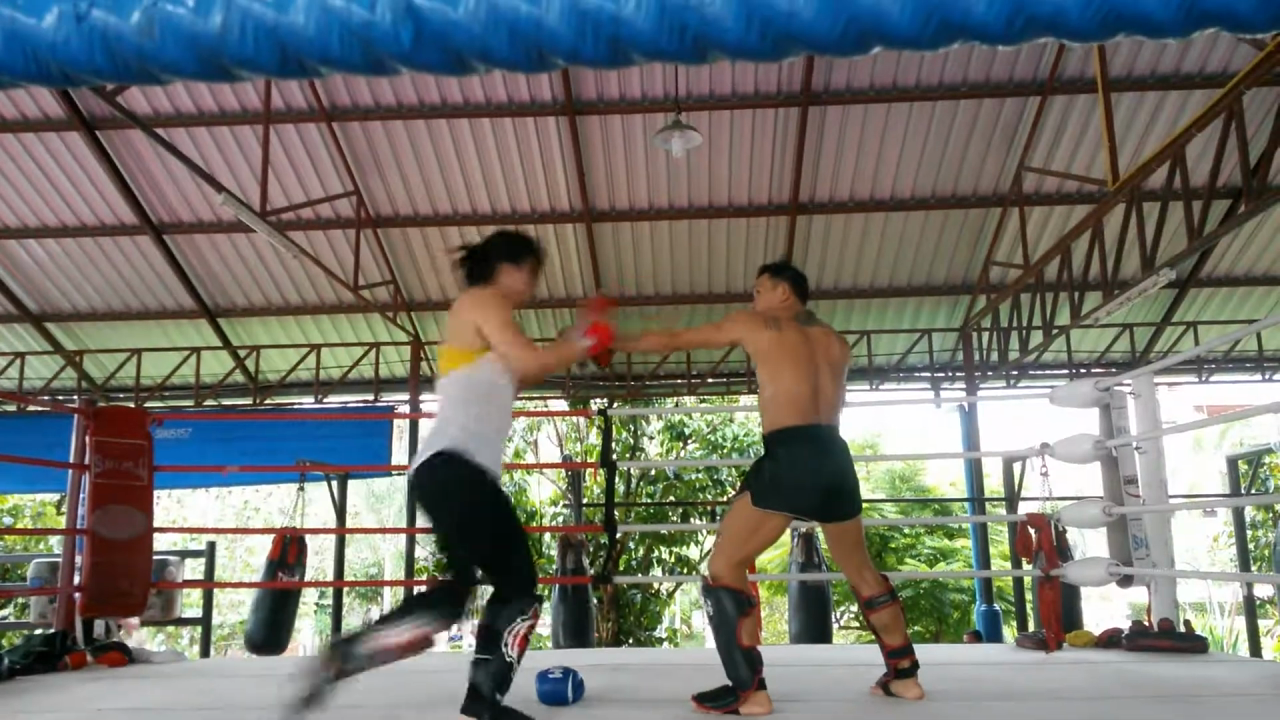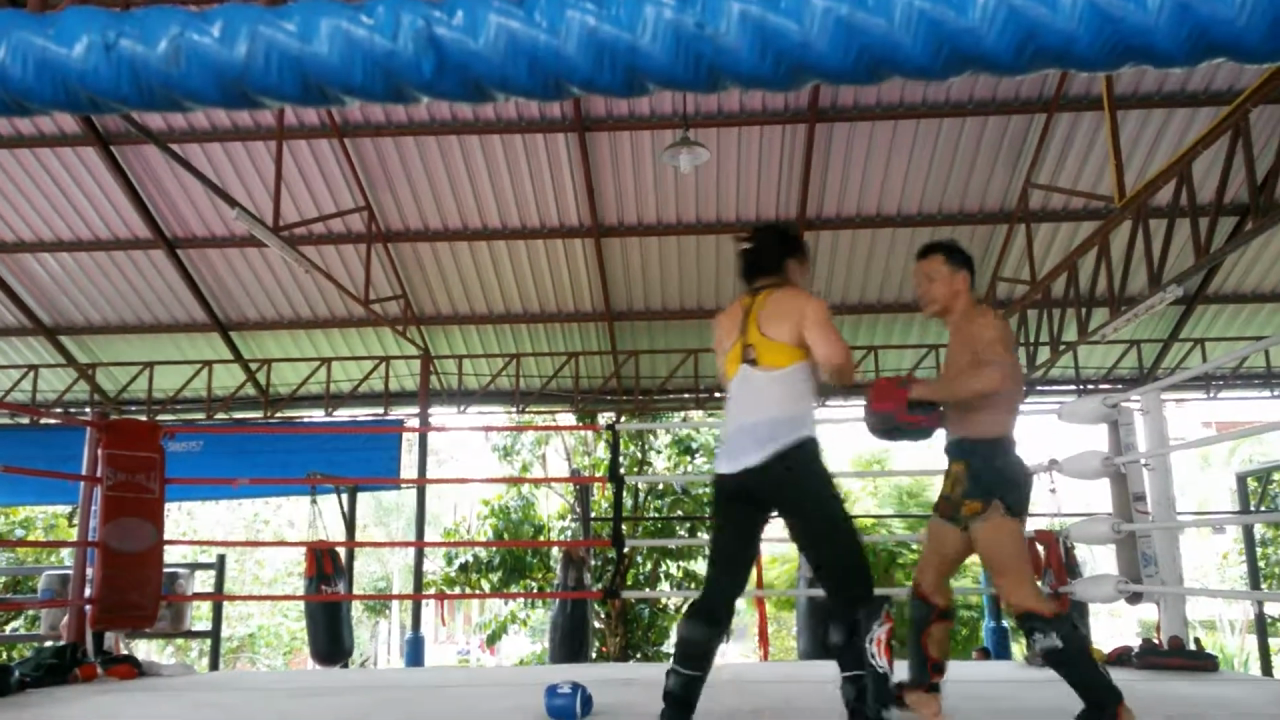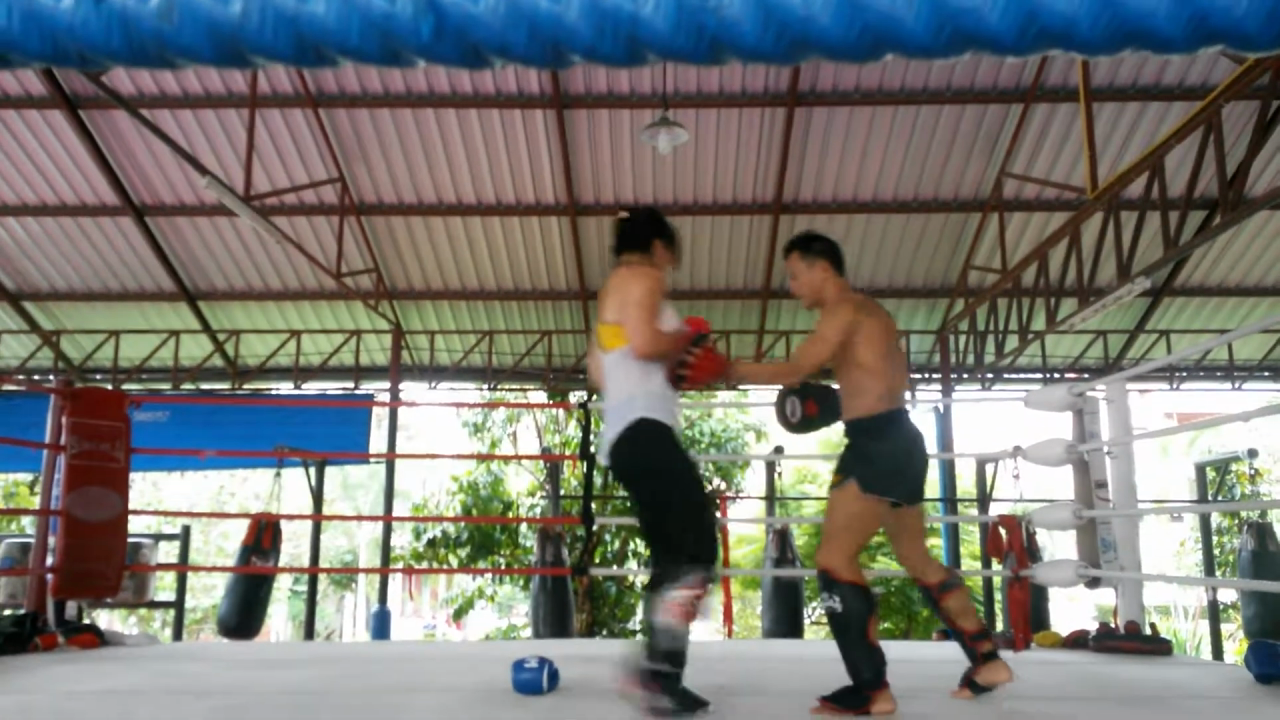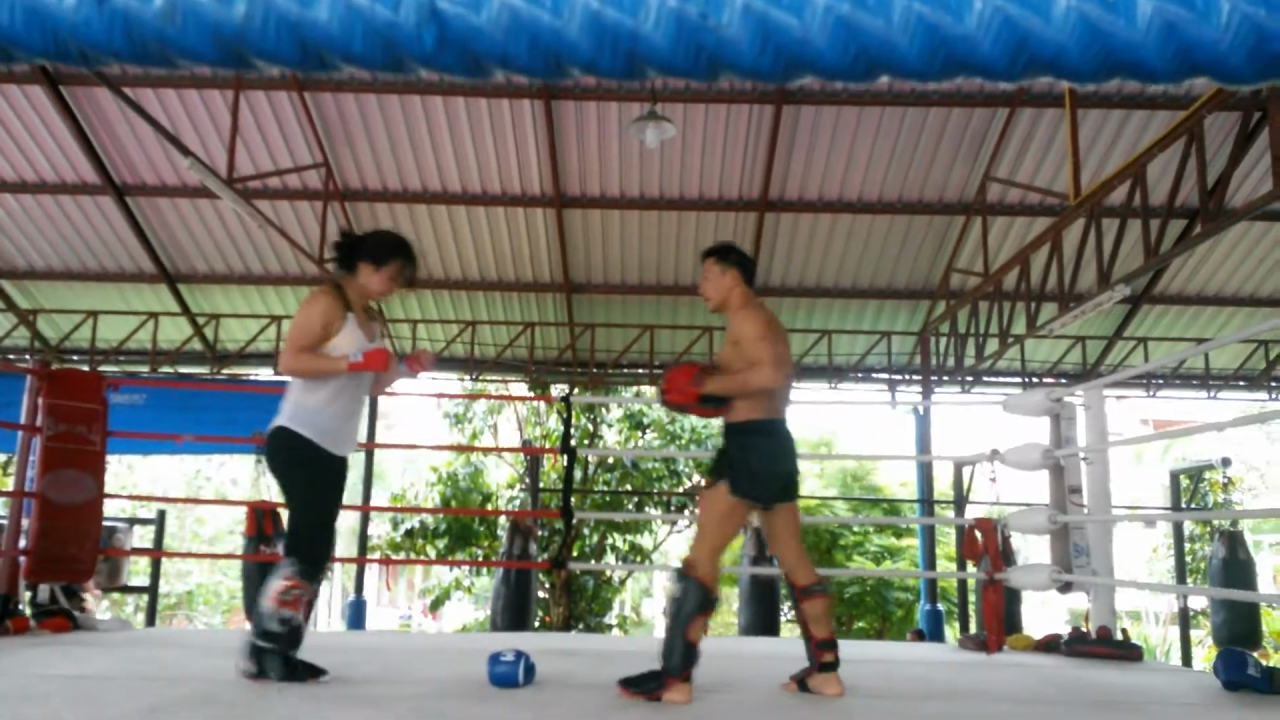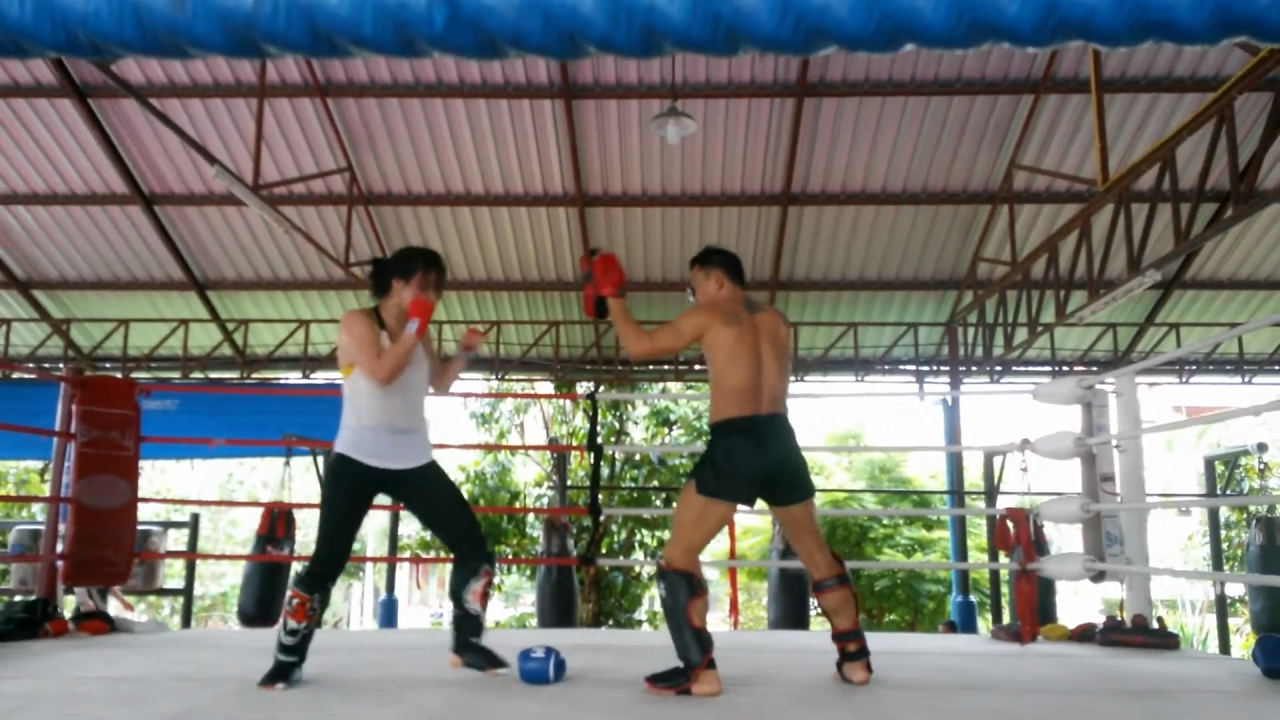
dt=1s
person 1, frame 1
left shoulder: (482, 312)
right shoulder: (482, 304)
left elbow: (511, 375)
right elbow: (526, 363)
left wrist: (575, 335)
right wrist: (583, 343)
left hip: (472, 472)
right hip: (450, 464)
left knee: (519, 589)
right knee: (450, 600)
right ankle: (341, 659)
person 1, frame 2
left shoulder: (725, 319)
right shoulder: (802, 302)
right elbow: (832, 360)
right wrist: (848, 372)
left hip: (733, 468)
right hip: (789, 459)
left knee: (720, 589)
right knee: (853, 589)
person 1, frame 3
left shoulder: (612, 293)
right shoulder: (641, 276)
right elbow: (644, 343)
left wrist: (672, 362)
right wrist: (686, 336)
left hip: (629, 437)
right hip: (645, 433)
left knee: (678, 557)
right knee: (696, 553)
right ankle: (656, 669)
person 1, frame 4
left shoulder: (369, 319)
right shoulder: (324, 302)
left elbow: (369, 384)
right elbow: (291, 361)
left wrist: (407, 367)
right wrist: (355, 360)
left hip: (334, 450)
right hip: (296, 441)
left knee: (311, 553)
right knee: (309, 546)
left ankle: (279, 654)
right ankle: (262, 652)
person 1, frame 5
left shoulder: (417, 333)
right shoulder: (359, 323)
left elbow: (440, 383)
right elbow: (381, 372)
left wrist: (465, 350)
right wrist: (415, 326)
left hip: (413, 463)
right hip: (355, 461)
left knee: (472, 543)
right knee: (328, 562)
left ankle: (467, 644)
right ankle: (286, 660)
person 2, frame 1
left shoulder: (753, 323)
right shoulder: (830, 339)
left elbow: (673, 339)
left wrist: (617, 342)
left hip: (788, 457)
right hip: (833, 456)
left knee: (723, 566)
right knee: (860, 569)
left ankle: (748, 688)
right ankle: (904, 672)
person 2, frame 2
left shoulder: (982, 323)
right shoulder: (961, 336)
left elbow: (995, 377)
left wrist: (913, 390)
left hip: (988, 469)
right hip: (967, 473)
left knee: (1018, 594)
right knee: (927, 578)
person 2, frame 3
left shoulder: (844, 314)
right shoulder: (868, 312)
left elbow: (795, 369)
left wrist: (725, 369)
right wrist: (838, 401)
left hip: (879, 445)
right hip: (899, 441)
left knee: (833, 562)
right knee: (917, 559)
right ankle: (986, 660)
person 2, frame 4
left shoulder: (747, 318)
right shoulder: (766, 324)
left elbow: (770, 375)
left wrist: (711, 385)
right wrist: (718, 391)
left hip: (750, 446)
right hip: (775, 446)
left knee: (702, 557)
right knee: (794, 561)
left ankle: (674, 677)
right ankle: (824, 670)
person 2, frame 5
left shoulder: (709, 315)
right shoulder: (776, 320)
left elbow: (641, 347)
left wrist: (611, 298)
left hip: (734, 446)
right hip: (778, 441)
left knee: (677, 555)
right knee: (817, 554)
left ankle: (700, 670)
right ankle: (855, 658)
